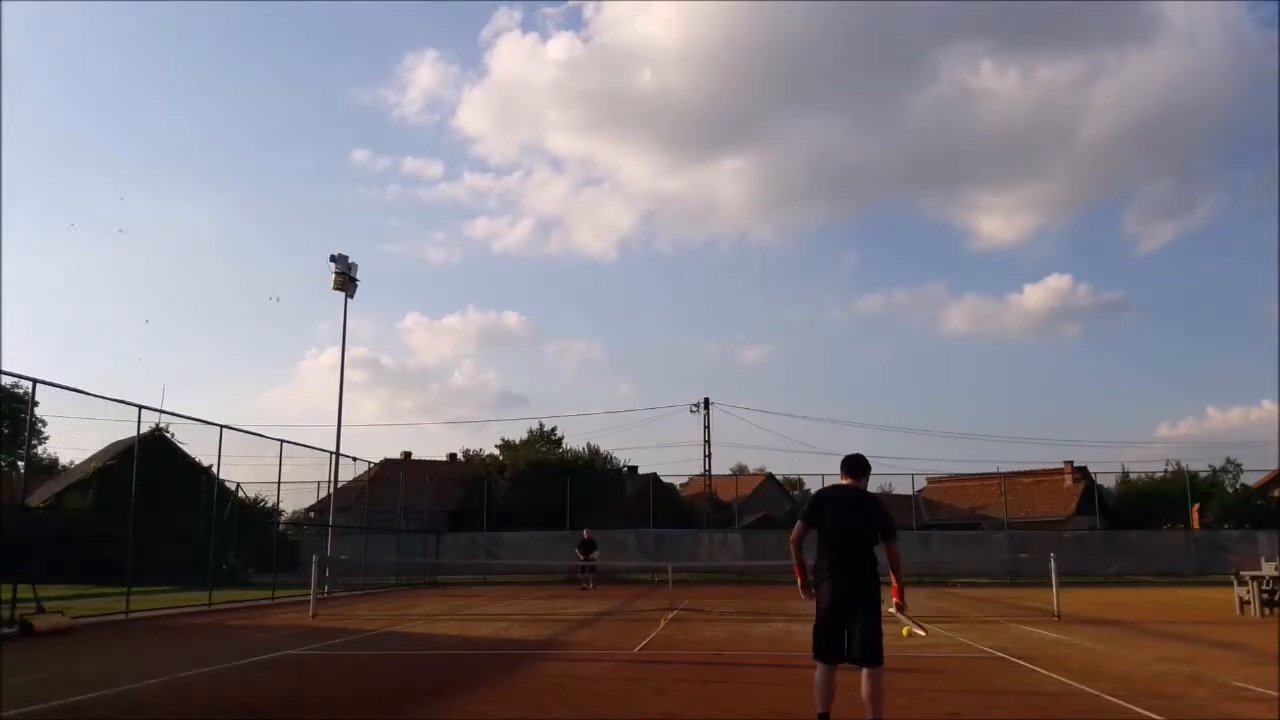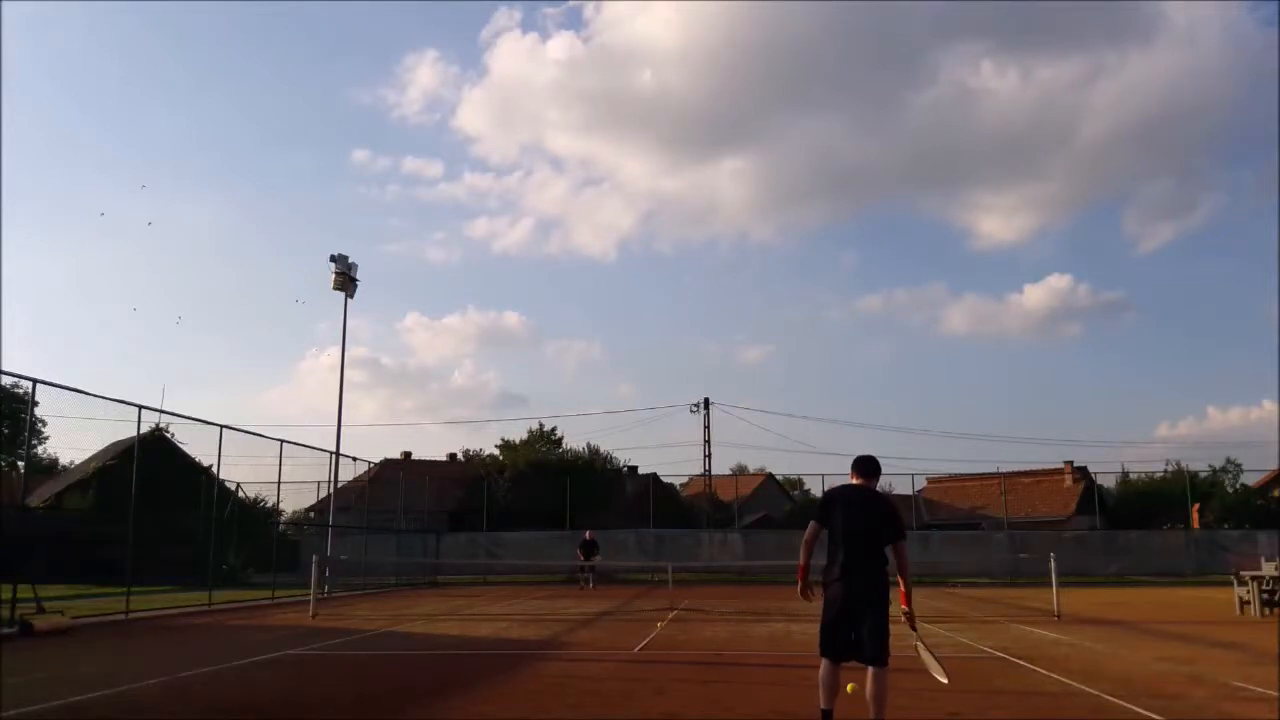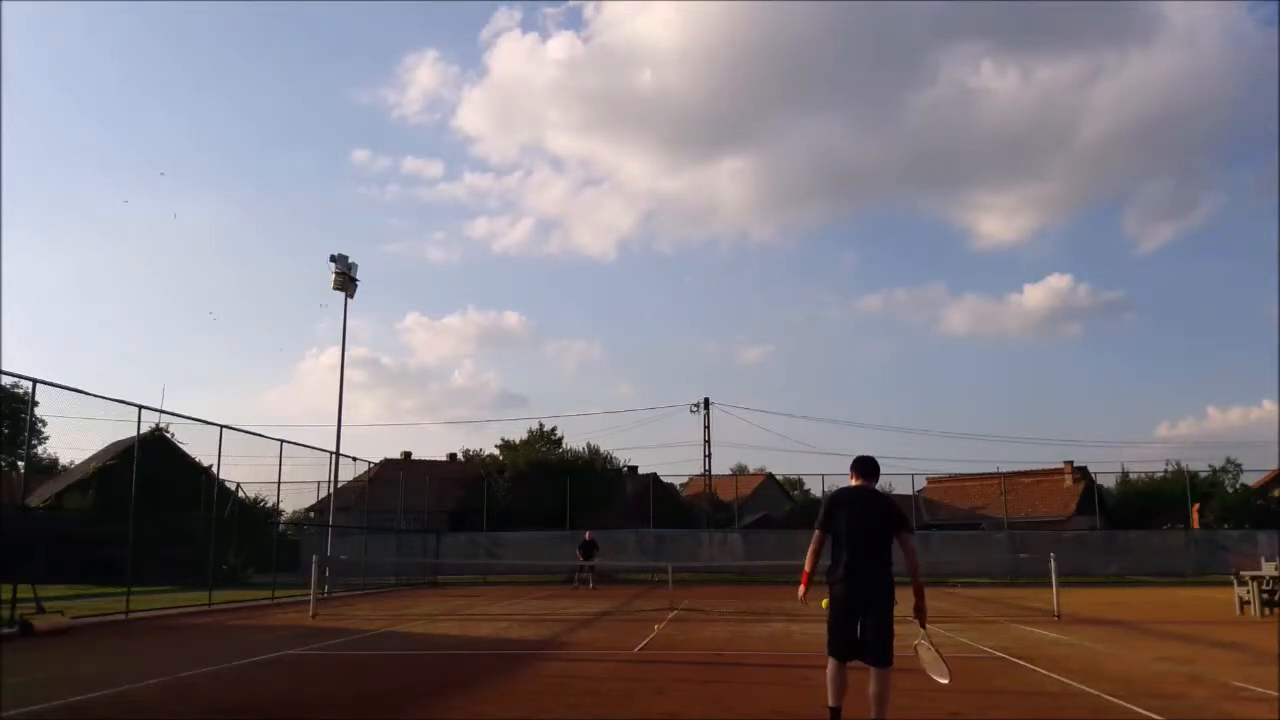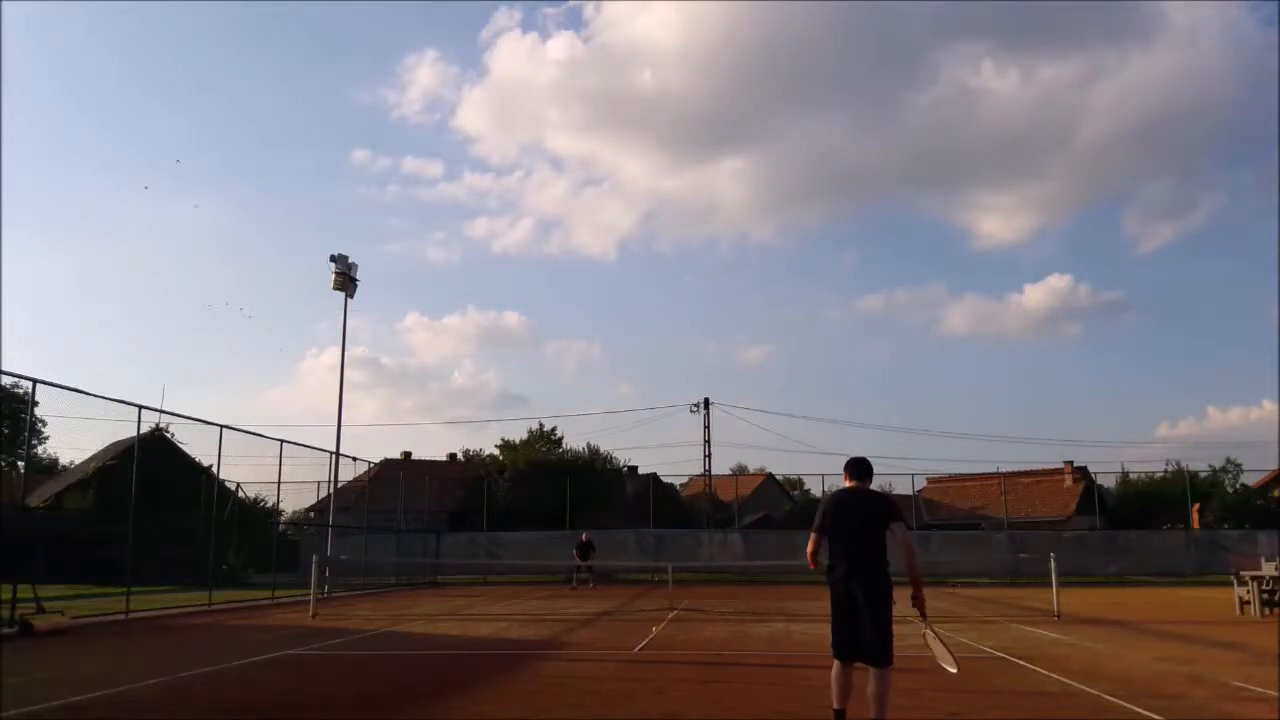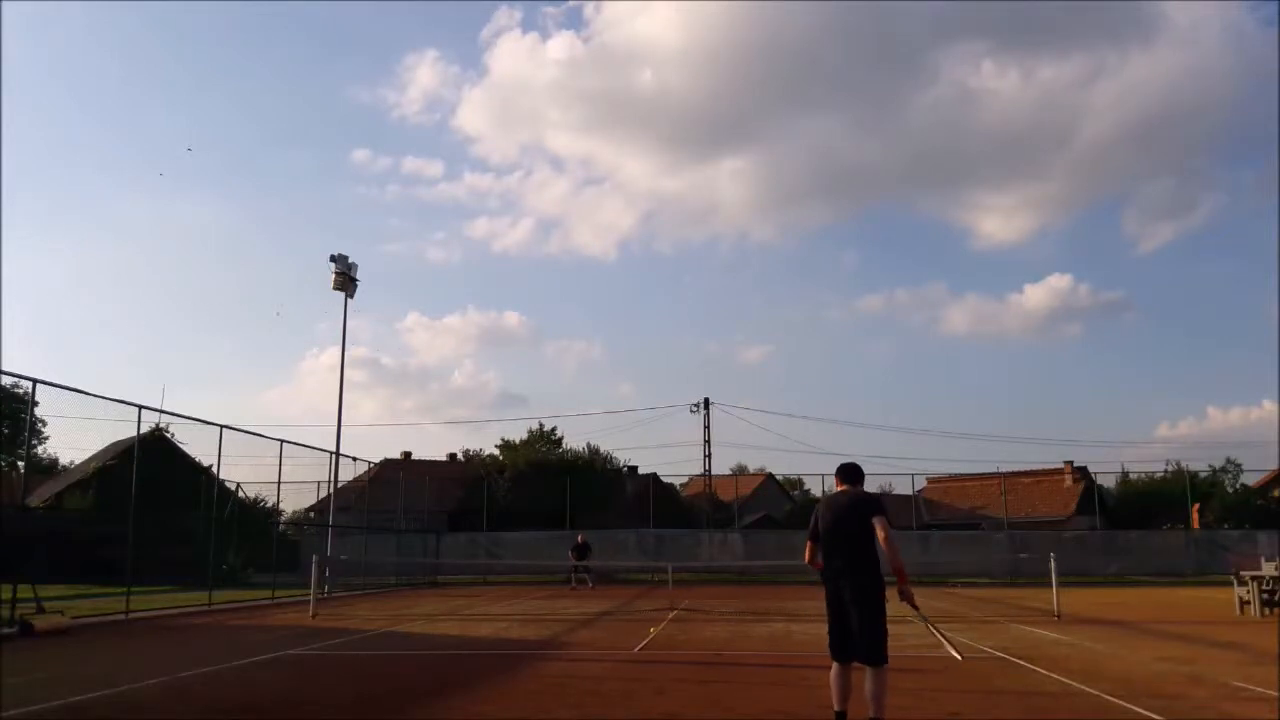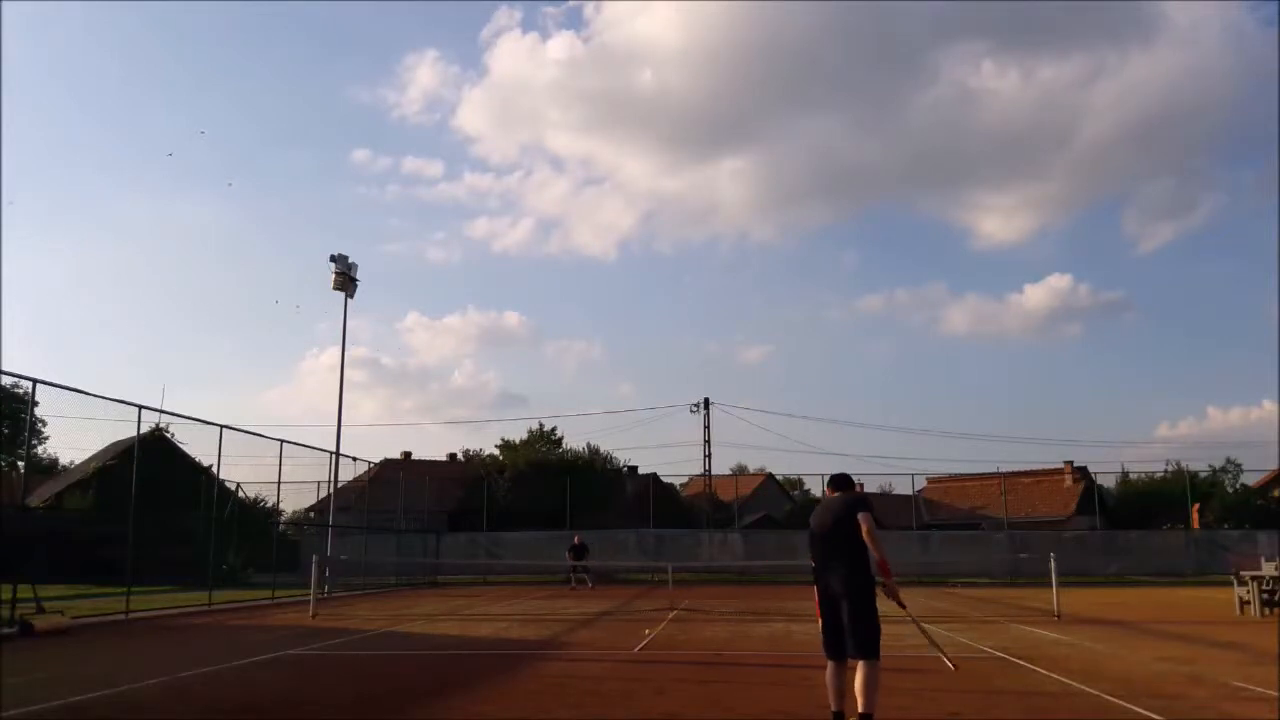
dt=0.2s
person 1, frame 1
left shoulder: (821, 497)
right shoulder: (874, 504)
left elbow: (795, 540)
right elbow: (893, 555)
left wrist: (802, 576)
right wrist: (898, 593)
left hip: (828, 584)
right hip: (863, 584)
left knee: (826, 661)
right knee: (871, 663)
person 1, frame 2
left shoulder: (832, 496)
right shoulder: (886, 505)
left elbow: (808, 540)
right elbow: (901, 559)
left wrist: (803, 576)
right wrist: (906, 602)
left hip: (837, 583)
right hip: (874, 585)
left knee: (830, 658)
right knee: (876, 662)
person 1, frame 3
left shoulder: (834, 499)
right shoulder: (889, 505)
left elbow: (816, 546)
right elbow: (910, 553)
left wrist: (805, 581)
right wrist: (919, 596)
left hip: (842, 584)
right hip: (878, 586)
left knee: (837, 657)
right knee: (880, 663)
person 1, frame 4
left shoulder: (830, 502)
right shoulder: (883, 502)
left elbow: (812, 549)
right elbow: (904, 543)
left wrist: (813, 562)
right wrist: (917, 586)
left hip: (840, 585)
right hip: (875, 585)
left knee: (842, 659)
right knee: (879, 663)
person 1, frame 5
left shoulder: (823, 506)
right shoulder: (869, 500)
left elbow: (810, 558)
right elbow: (885, 537)
right wrist: (902, 580)
left hip: (834, 586)
right hip: (865, 583)
left knee: (840, 660)
right knee: (875, 662)
person 1, frame 6
left shoulder: (817, 512)
right shoulder: (857, 499)
right elbow: (867, 530)
left wrist: (820, 611)
right wrist: (886, 573)
left hip: (825, 583)
right hip: (854, 579)
left knee: (835, 658)
right knee: (866, 657)
